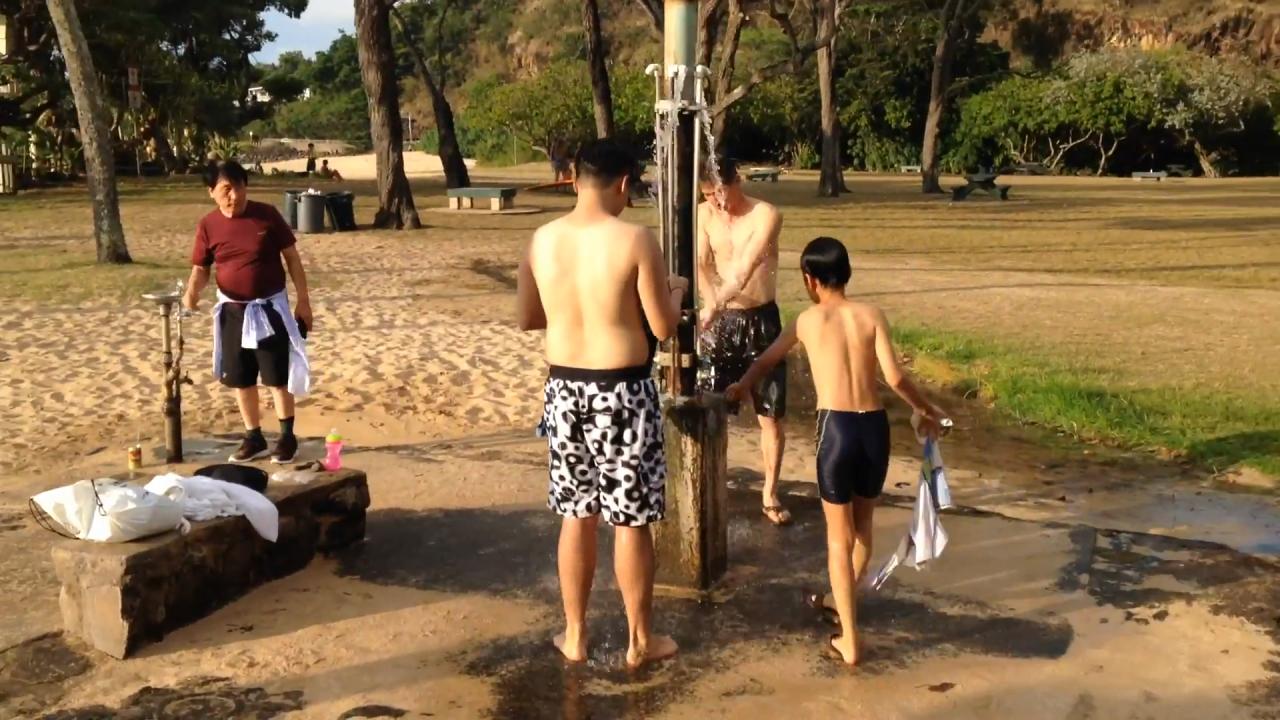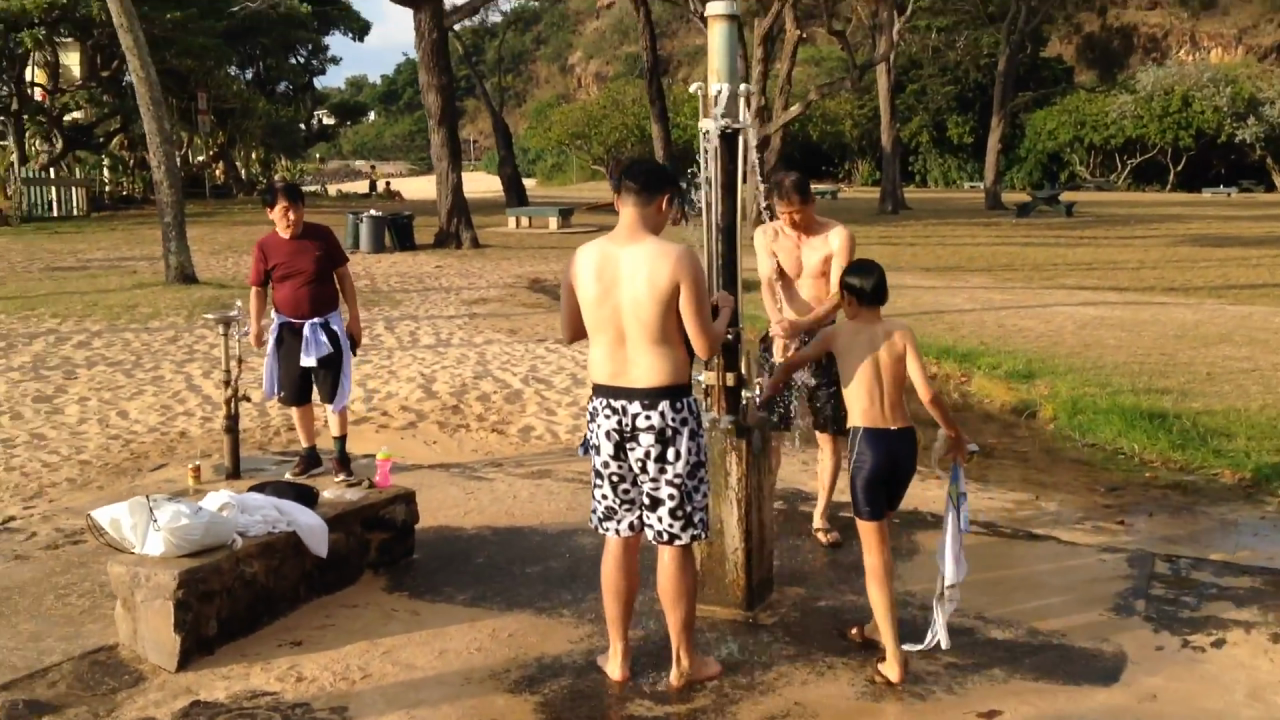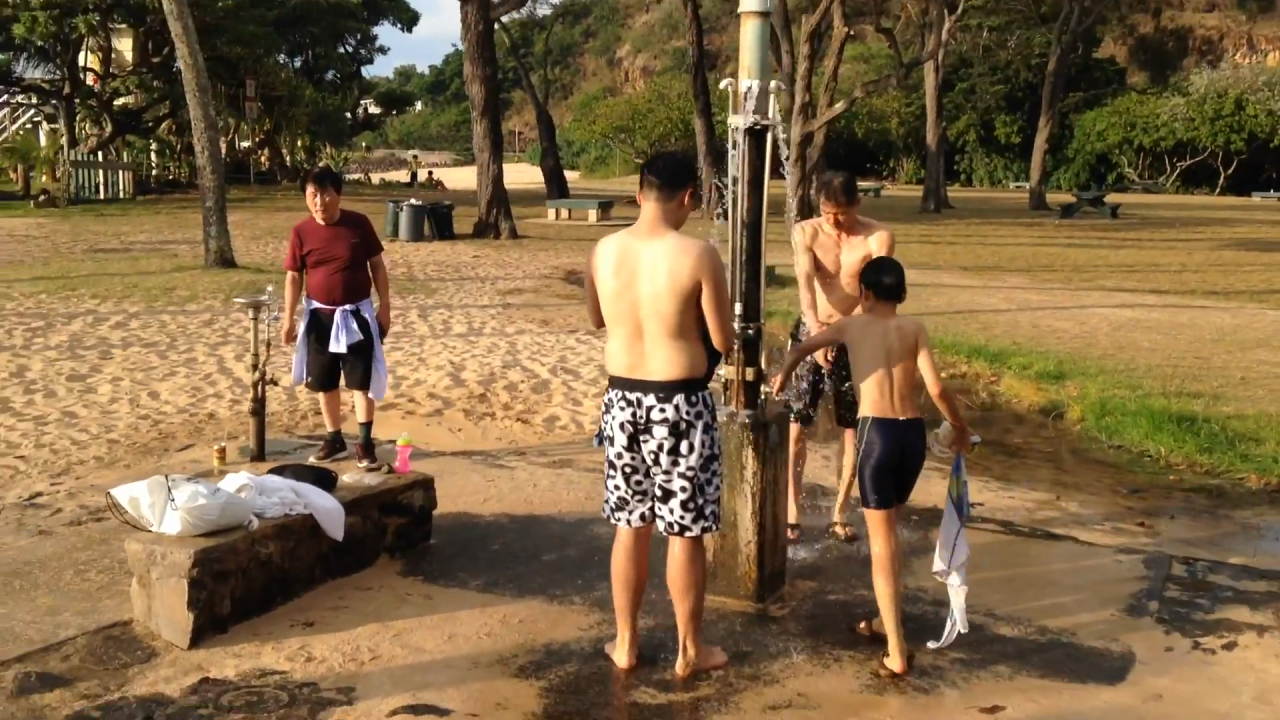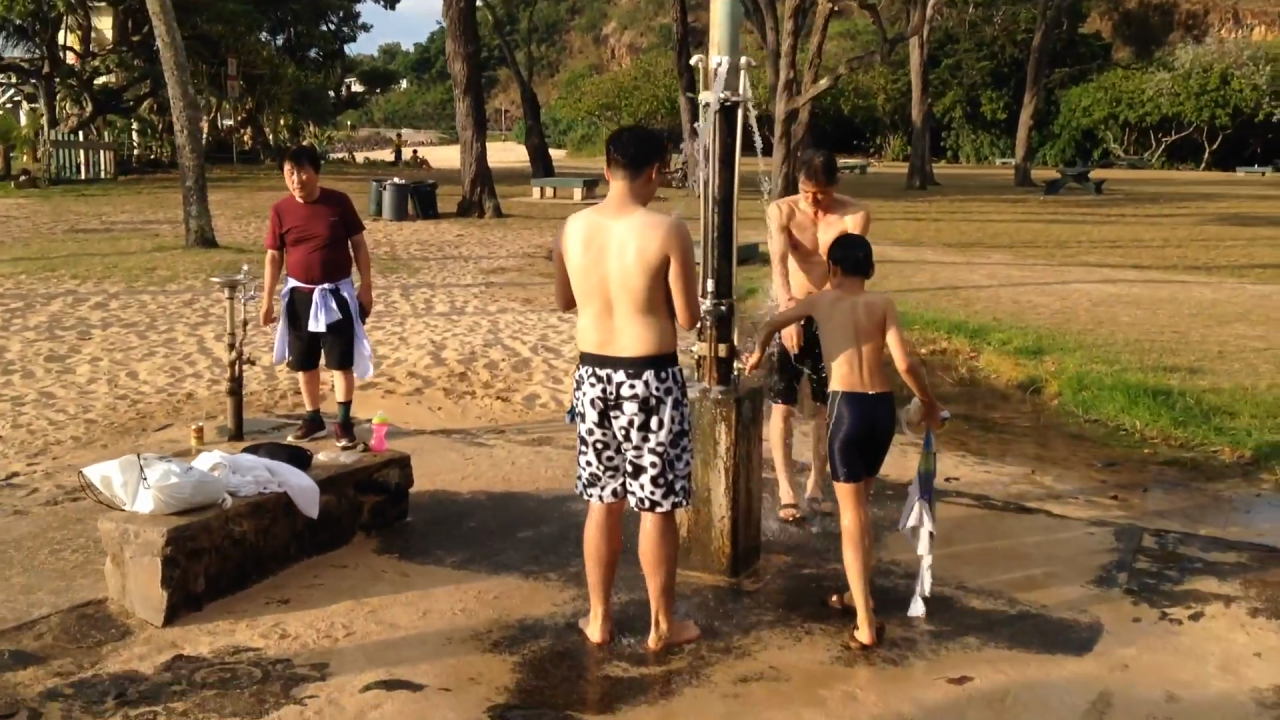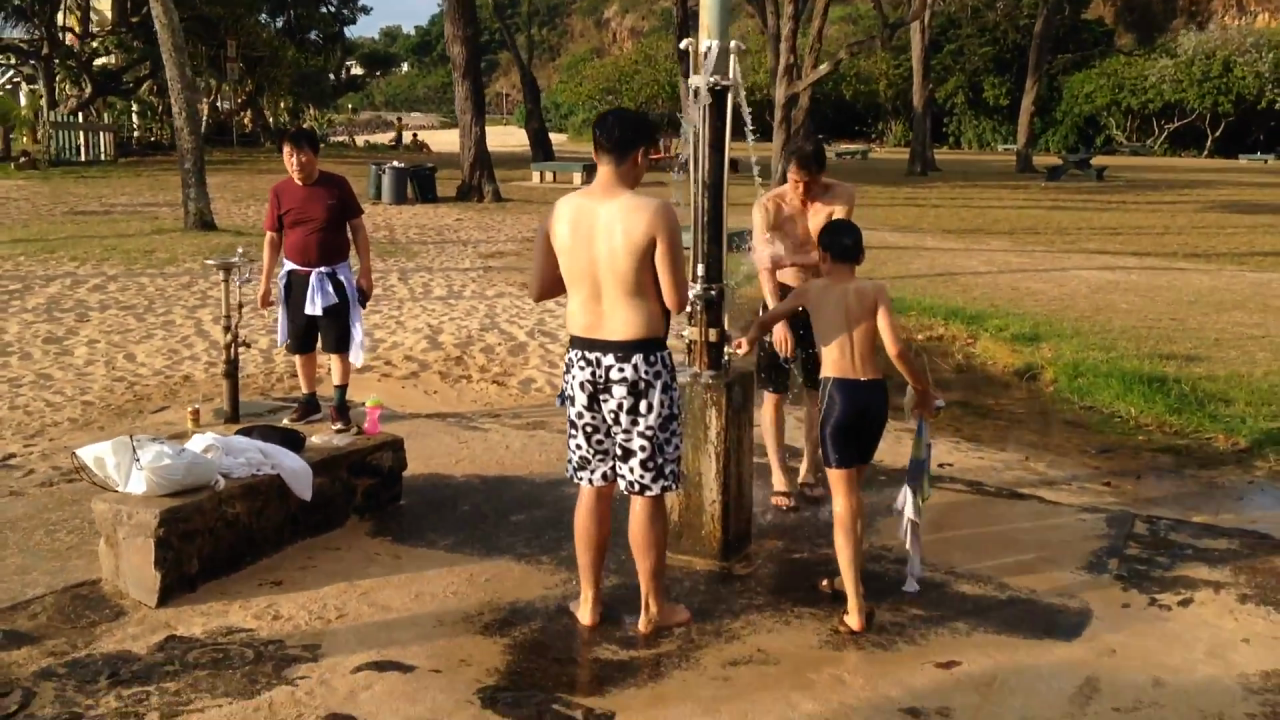
dt=0.2s
person 1, frame 1
left shoulder: (540, 240)
right shoulder: (635, 240)
left elbow: (526, 320)
right elbow: (662, 328)
right wrist: (676, 291)
left hip: (564, 389)
right hip: (623, 391)
left knee: (576, 516)
right knee: (632, 520)
left ankle: (574, 634)
right ankle: (640, 640)
person 1, frame 2
left shoulder: (582, 258)
right shoulder: (677, 258)
left elbow: (571, 332)
right elbow: (705, 346)
right wrist: (724, 312)
left hip: (608, 408)
right hip: (664, 411)
left knee: (619, 534)
right knee: (674, 539)
left ankle: (618, 654)
right ankle: (684, 660)
person 1, frame 3
left shoulder: (604, 250)
right shoulder: (698, 254)
right elbow: (722, 343)
right wrist: (723, 312)
left hip: (623, 399)
right hip: (679, 403)
left knee: (631, 524)
right knee: (685, 530)
left ankle: (625, 642)
right ankle: (690, 650)
person 1, frame 4
left shoulder: (573, 227)
right shoulder: (666, 231)
right elbow: (688, 319)
left hip: (593, 375)
right hip: (650, 379)
left knee: (602, 500)
right knee: (656, 506)
left ankle: (599, 617)
right ankle: (663, 624)
person 1, frame 5
left shoulder: (561, 211)
right shoulder: (654, 213)
left elbow: (539, 290)
right elbow: (676, 302)
right wrist: (671, 271)
left hip: (584, 359)
right hip: (639, 363)
left knee: (593, 484)
right knee: (646, 489)
left ankle: (589, 600)
right ankle: (653, 607)
person 2, frame 1
left shoulder: (806, 320)
right shoulder: (871, 314)
left elbow: (766, 362)
right elbow: (895, 376)
left wrist: (741, 387)
right wrist: (927, 410)
left hip: (836, 426)
right hip: (874, 425)
left knee: (839, 536)
right knee: (862, 522)
left ankle: (849, 640)
right ankle: (841, 601)
person 2, frame 2
left shoulder: (837, 333)
right shoulder: (901, 332)
left elbow: (790, 365)
right elbow: (927, 394)
left wrist: (769, 388)
right wrist: (955, 434)
left hip: (867, 442)
right hip: (904, 441)
left knee: (874, 554)
right knee: (881, 538)
left ankle: (894, 661)
right ankle: (881, 627)
person 2, frame 3
left shoulder: (851, 325)
right shoulder: (914, 328)
left elbow: (802, 348)
right elbow: (936, 389)
left wrist: (782, 378)
right wrist: (960, 428)
left hip: (876, 432)
right hip: (913, 433)
left knee: (882, 543)
right knee: (889, 531)
left ankle: (896, 652)
right ankle: (888, 620)
person 2, frame 4
left shoulder: (820, 301)
right shoulder: (883, 303)
left elbow: (773, 324)
right elbow: (904, 363)
left wrist: (758, 354)
right wrist: (929, 403)
left hip: (846, 407)
right hip: (882, 407)
left knee: (851, 515)
right knee: (860, 503)
left ankle: (865, 624)
right ankle: (859, 594)
person 2, frame 5
left shoulder: (811, 289)
right shoulder: (876, 290)
left elbow: (767, 320)
right elbow: (895, 349)
left wrist: (749, 342)
right wrist: (923, 389)
left hip: (838, 394)
right hip: (874, 394)
left knee: (843, 503)
right knee: (853, 489)
left ankle: (855, 610)
right ankle: (849, 581)
person 3, frame 1
left shoulder: (766, 215)
right shoulder: (703, 215)
left elbow: (746, 269)
right elbow: (701, 265)
left wrist: (712, 310)
right wrist: (711, 303)
left hip: (760, 320)
right hip: (721, 321)
left knee: (771, 416)
left ankle: (770, 493)
person 3, frame 2
left shoulder: (838, 236)
right shoulder: (766, 235)
left elbow: (836, 296)
right elbow: (769, 285)
left wrist: (800, 325)
right wrist: (779, 325)
right hip: (781, 339)
left knee: (829, 436)
right knee: (769, 434)
left ankle: (821, 515)
person 3, frame 3
left shoulder: (878, 237)
right shoulder: (805, 232)
right elbow: (805, 283)
left wrist: (836, 324)
right wrist: (816, 328)
right hip: (810, 334)
left knee: (853, 430)
right knee: (796, 426)
left ankle: (840, 510)
right ankle: (791, 509)
person 3, frame 4
left shoulder: (856, 214)
right shoulder: (781, 211)
right elbow: (778, 263)
left wrist: (807, 302)
right wrist: (786, 314)
right hip: (788, 314)
left knee: (827, 407)
right knee: (783, 407)
left ankle: (816, 485)
right ankle: (786, 491)
person 3, frame 5
left shoulder: (842, 195)
right shoulder: (768, 205)
right elbow: (763, 263)
left wrist: (787, 259)
right wrist: (777, 318)
right hip: (781, 299)
left knee: (818, 392)
right knee: (774, 394)
left ankle: (807, 471)
right ankle: (779, 477)
person 4, frame 1
left shoulder: (267, 215)
right shoulder: (208, 225)
left elbow: (291, 256)
right elbow: (201, 269)
left wrist: (303, 299)
right wrist: (192, 289)
left hip: (270, 307)
right hip: (232, 311)
left knee: (277, 376)
right knee: (240, 379)
left ankle: (287, 437)
right ankle: (254, 438)
person 4, frame 2
left shoulder: (322, 235)
right shoulder: (265, 247)
left elbow: (343, 276)
right elbow: (258, 290)
left wrist: (354, 318)
right wrist: (256, 324)
left hip: (325, 326)
right hip: (289, 331)
left knee: (333, 394)
right knee: (296, 397)
left ankle: (340, 456)
right ankle: (310, 455)
person 4, frame 3
left shoulder: (358, 224)
right shoulder: (301, 232)
left elbow: (377, 265)
right elbow: (294, 277)
left wrist: (384, 307)
right wrist: (289, 318)
left hip: (357, 313)
right hip: (320, 315)
left knee: (362, 381)
right knee: (324, 383)
left ankle: (365, 442)
right ankle: (334, 440)
person 4, frame 4
left shoulder: (339, 202)
right shoulder: (281, 210)
left elbow: (358, 244)
right elbow: (274, 256)
left wrist: (365, 287)
right wrist: (268, 299)
left hip: (337, 292)
right hip: (300, 294)
left knee: (341, 361)
right knee: (303, 361)
left ankle: (344, 421)
right ankle: (313, 419)
person 4, frame 5
left shoulder: (337, 185)
right shoulder: (279, 192)
left elbow: (357, 228)
right elbow: (273, 239)
left wrist: (365, 271)
right wrist: (265, 281)
left hip: (334, 276)
right hip: (297, 277)
left knee: (338, 344)
right knee: (300, 345)
left ankle: (339, 405)
right ankle: (309, 402)
